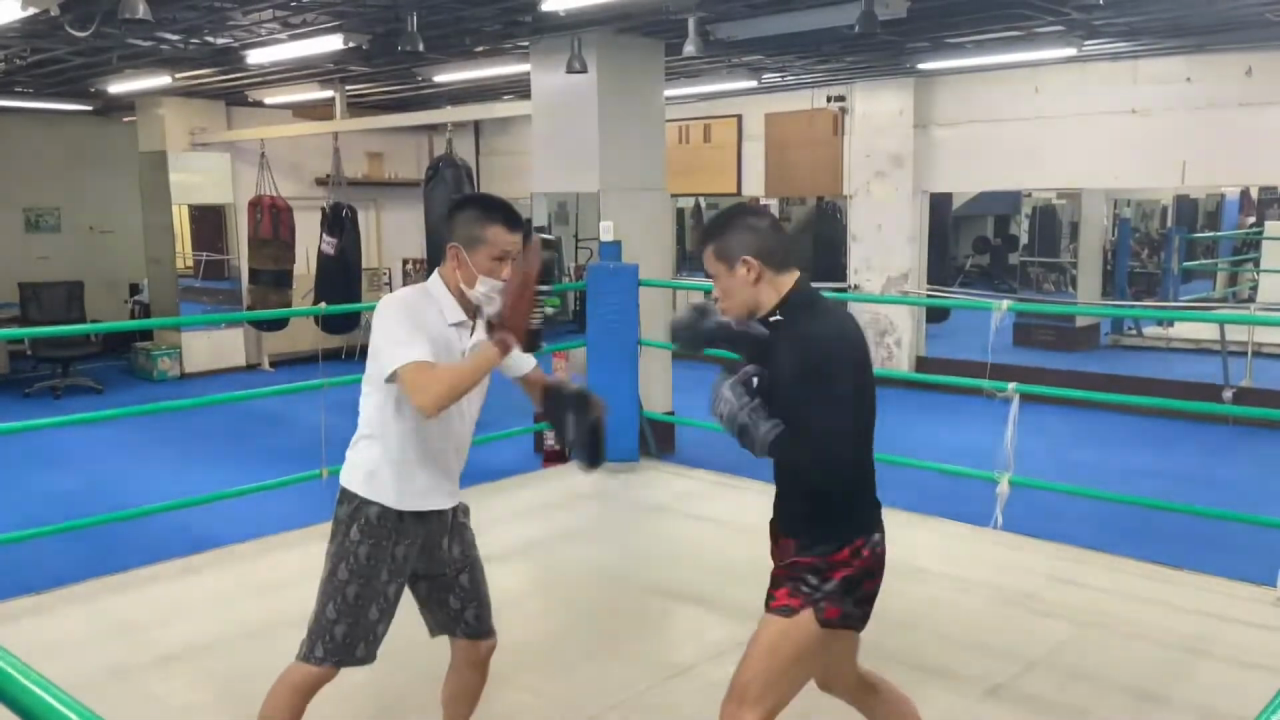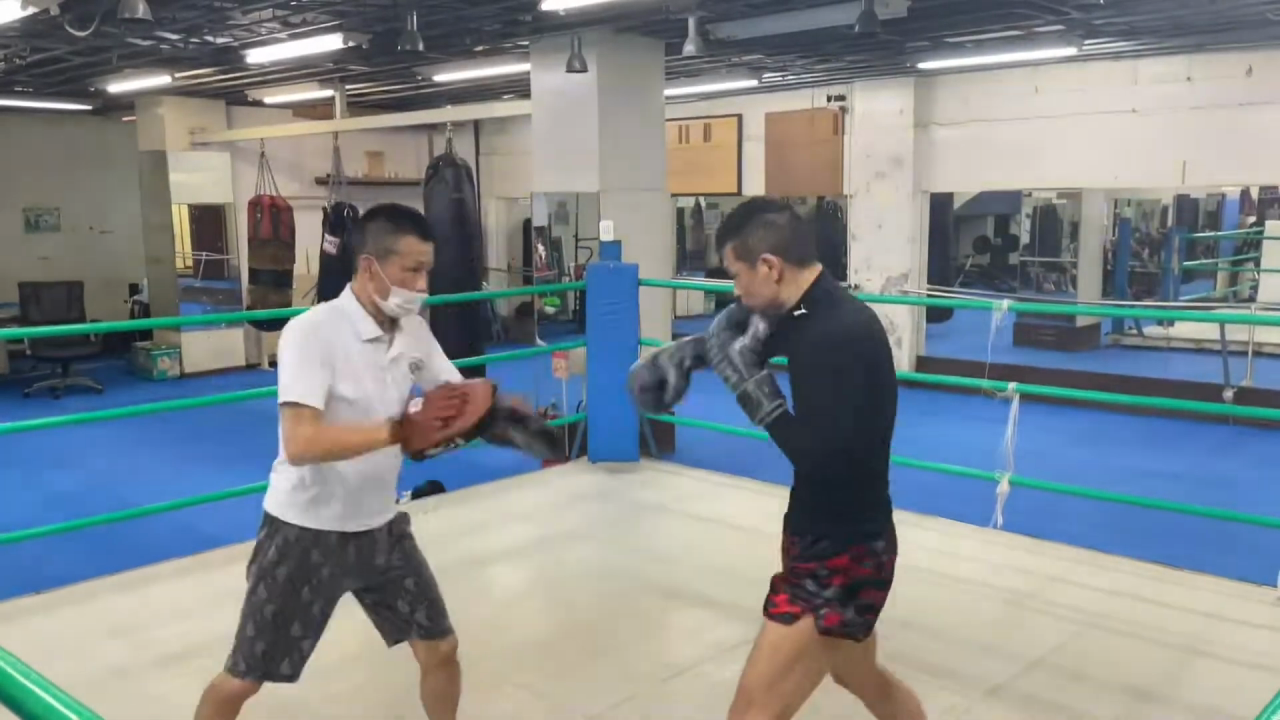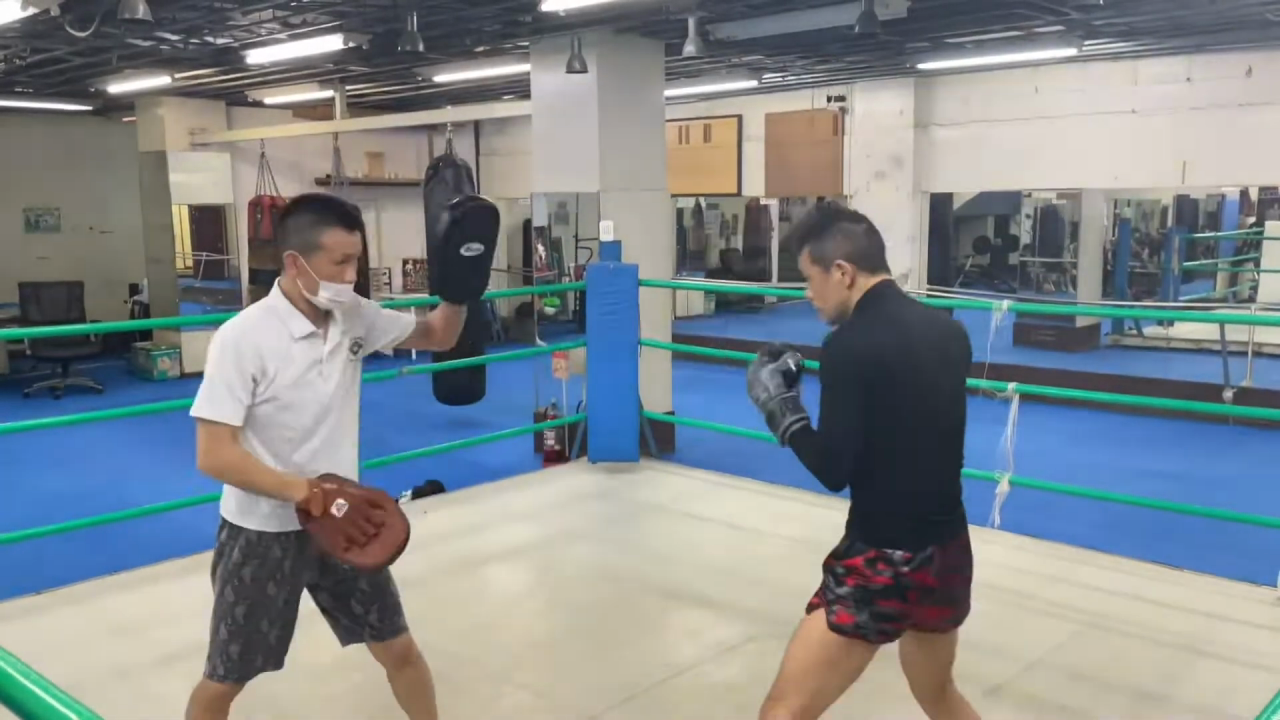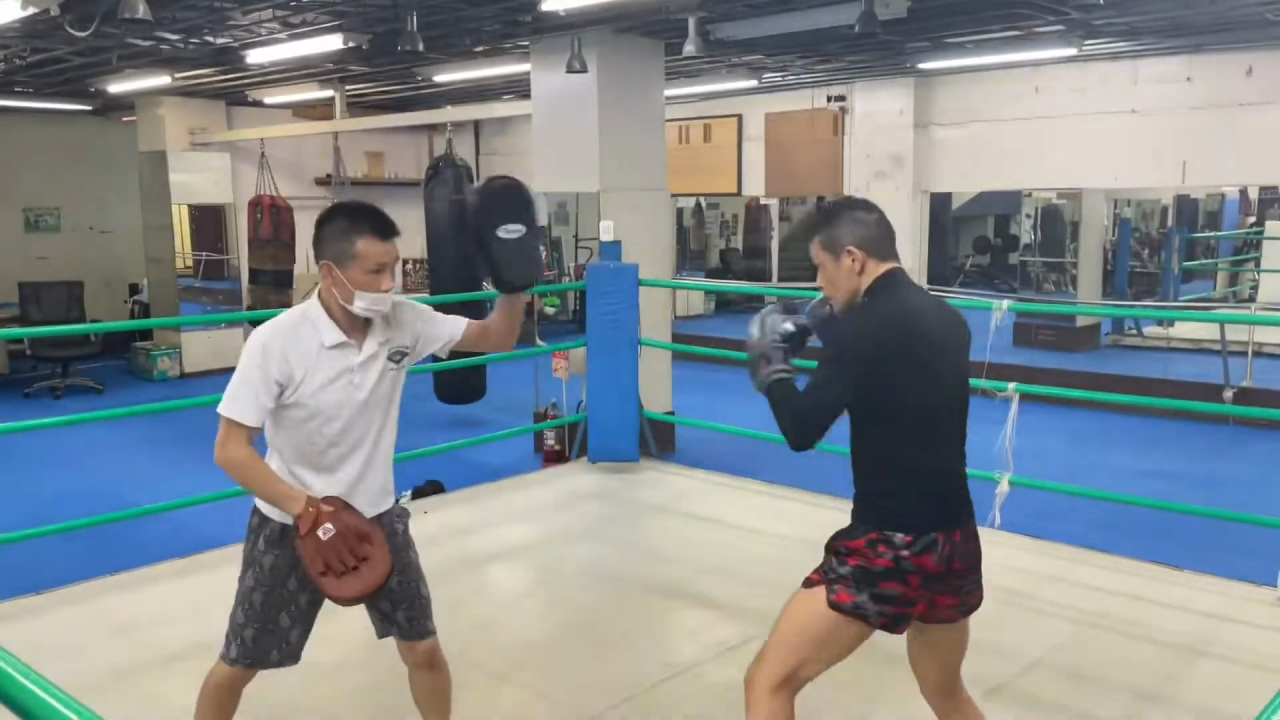
dt=0.3s
person 1, frame 1
left shoulder: (493, 318)
right shoulder: (400, 311)
left elbow: (535, 385)
right elbow: (427, 399)
left wrist: (564, 403)
right wrist: (501, 341)
left hip: (442, 509)
right hip: (380, 508)
left knee: (477, 645)
right knee: (321, 662)
person 1, frame 2
left shoulder: (414, 331)
right shoulder: (310, 333)
right elbow: (301, 444)
right wrist: (395, 431)
left hip: (378, 527)
right hip: (304, 531)
left knee: (440, 648)
person 1, frame 3
left shoulder: (356, 316)
right shoulder: (242, 338)
left elbow: (438, 337)
right elbow: (214, 455)
right wrist: (309, 493)
right hip: (261, 533)
left knee: (398, 648)
person 1, frame 4
left shoulder: (402, 320)
right shoulder: (275, 342)
left elbow: (496, 338)
right elbow: (230, 450)
left wrist: (514, 286)
right wrist: (306, 509)
left hip: (376, 518)
right hip: (291, 527)
left knee: (423, 649)
right knee: (238, 665)
person 2, frame 1
right shoulder: (793, 323)
left elbow: (829, 470)
left wrist: (745, 419)
right wrist: (728, 329)
left hip: (832, 549)
right hip: (812, 532)
right knee: (839, 676)
person 2, frame 2
left shoulder: (837, 331)
right shoulder: (808, 315)
left elbow: (820, 457)
right elbow: (741, 337)
left wrist: (747, 379)
right wrist: (686, 355)
left hip: (836, 555)
right hip: (845, 538)
right knee: (859, 673)
person 2, frame 3
left shoulder: (852, 345)
right shoulder: (948, 330)
left elbow: (833, 472)
left wrist: (777, 403)
left hip: (883, 562)
right hip: (946, 551)
person 2, frame 4
left shoulder: (863, 323)
right shoulder: (947, 319)
left elbow: (802, 431)
left wrist: (767, 356)
left hip: (887, 547)
right hip: (953, 540)
